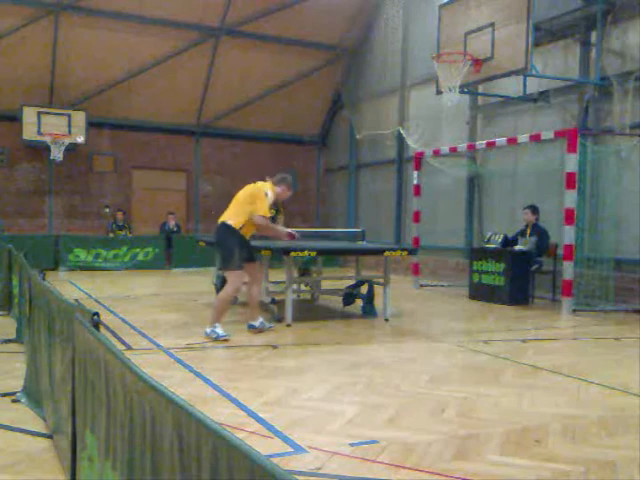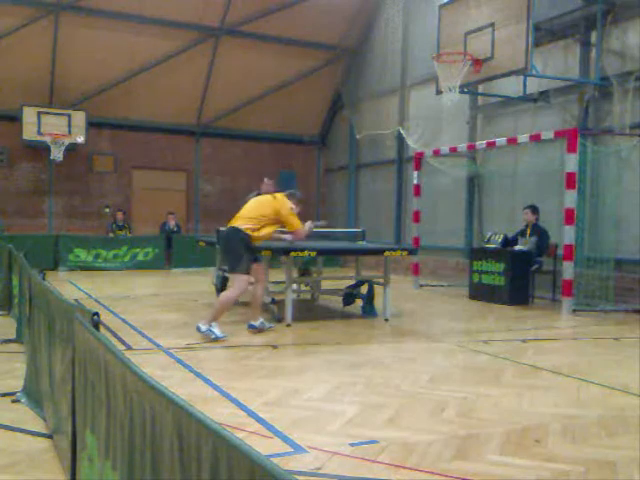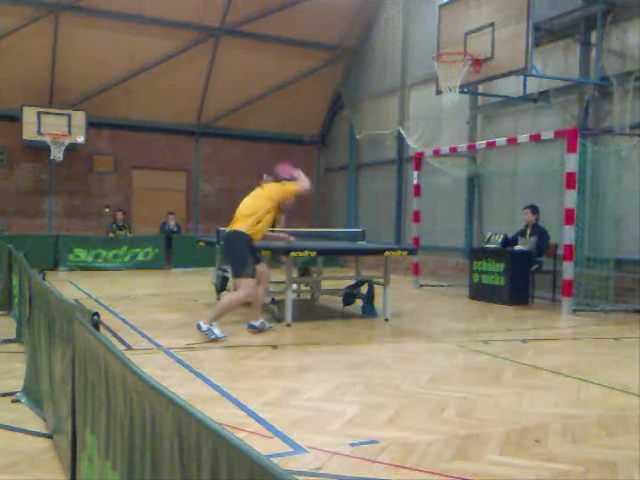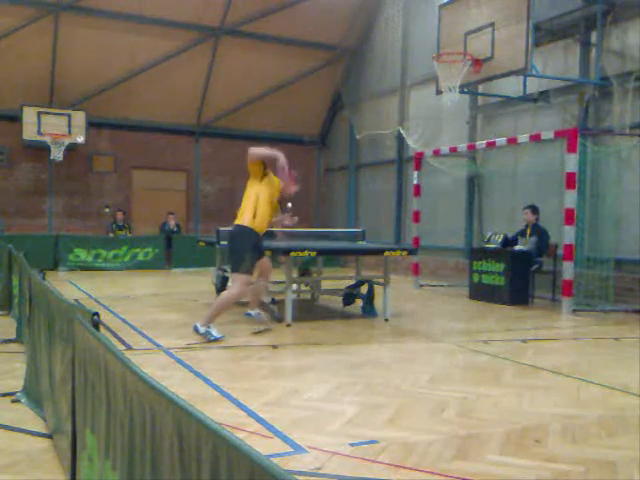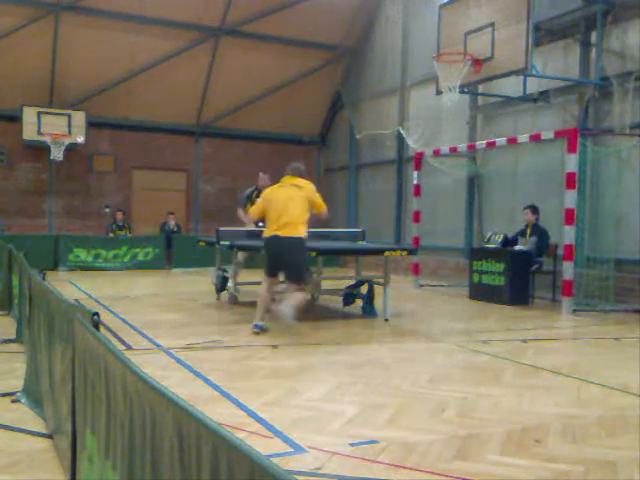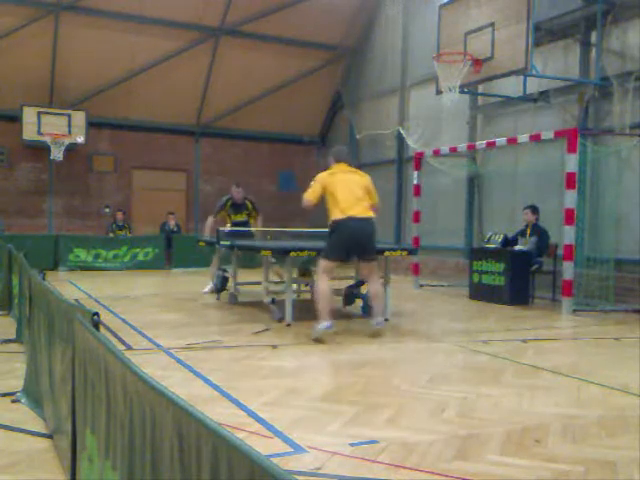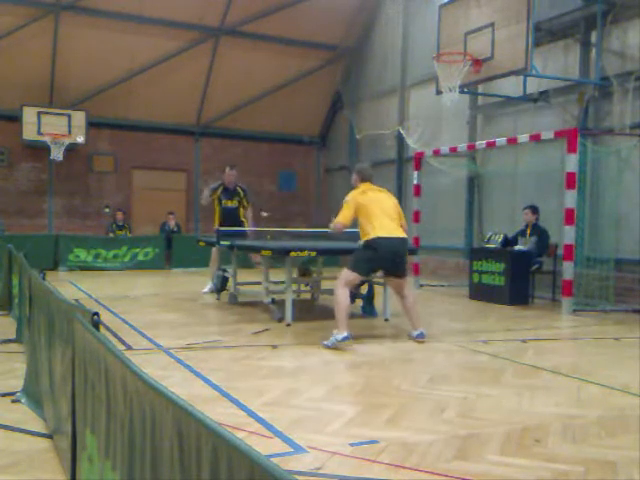
dt=0.4s
person 1, frame 1
left shoulder: (262, 190)
right shoulder: (267, 191)
left elbow: (256, 225)
right elbow: (259, 220)
left wrist: (280, 232)
right wrist: (279, 231)
left hip: (238, 235)
right hip: (230, 233)
left knee: (256, 274)
right knee: (235, 283)
left ankle: (255, 321)
right ankle: (213, 327)
person 1, frame 2
left shoulder: (271, 200)
right shoulder: (285, 204)
right elbow: (299, 234)
left wrist: (283, 236)
right wrist: (307, 227)
left hip: (239, 238)
right hip: (236, 239)
left knee: (261, 277)
right knee: (239, 287)
left ankle: (256, 321)
right ankle: (208, 325)
person 1, frame 3
left shoulder: (264, 194)
right shoulder: (275, 190)
right elbow: (305, 186)
left wrist: (278, 236)
right wrist: (299, 174)
left hip: (242, 241)
right hip: (238, 242)
left knee: (263, 277)
right knee: (245, 291)
left ankle: (256, 322)
right ankle: (207, 324)
person 1, frame 4
left shoulder: (274, 193)
right shoulder: (263, 177)
right elbow: (252, 152)
right wrist: (277, 156)
left hip: (252, 237)
right hip: (244, 234)
left knee: (266, 271)
right knee: (240, 288)
left ankle: (253, 310)
right ankle: (204, 325)
person 1, frame 5
left shoulder: (269, 191)
right shoulder: (307, 187)
left elbow: (252, 217)
right elbow: (323, 214)
left wrist: (258, 203)
left hip: (271, 242)
right hip: (293, 243)
left knee: (269, 283)
right knee: (298, 292)
left ankle: (258, 322)
right ankle: (285, 308)
person 1, frame 6
left shoulder: (324, 177)
right shoulder: (363, 176)
left elbow: (307, 203)
right elbow: (375, 206)
left wrist: (310, 191)
left hip: (343, 227)
right hip: (366, 225)
left knee: (322, 275)
right knee: (372, 276)
left ankle: (323, 322)
right ankle: (378, 320)
person 1, frame 7
left shoulder: (355, 195)
right shoulder: (388, 195)
left elbow: (340, 225)
right elbow: (404, 227)
left wrist: (331, 227)
left hip: (377, 245)
right hip: (399, 243)
left knee: (342, 285)
right knee: (403, 289)
left ankle: (341, 333)
right ankle: (417, 331)
